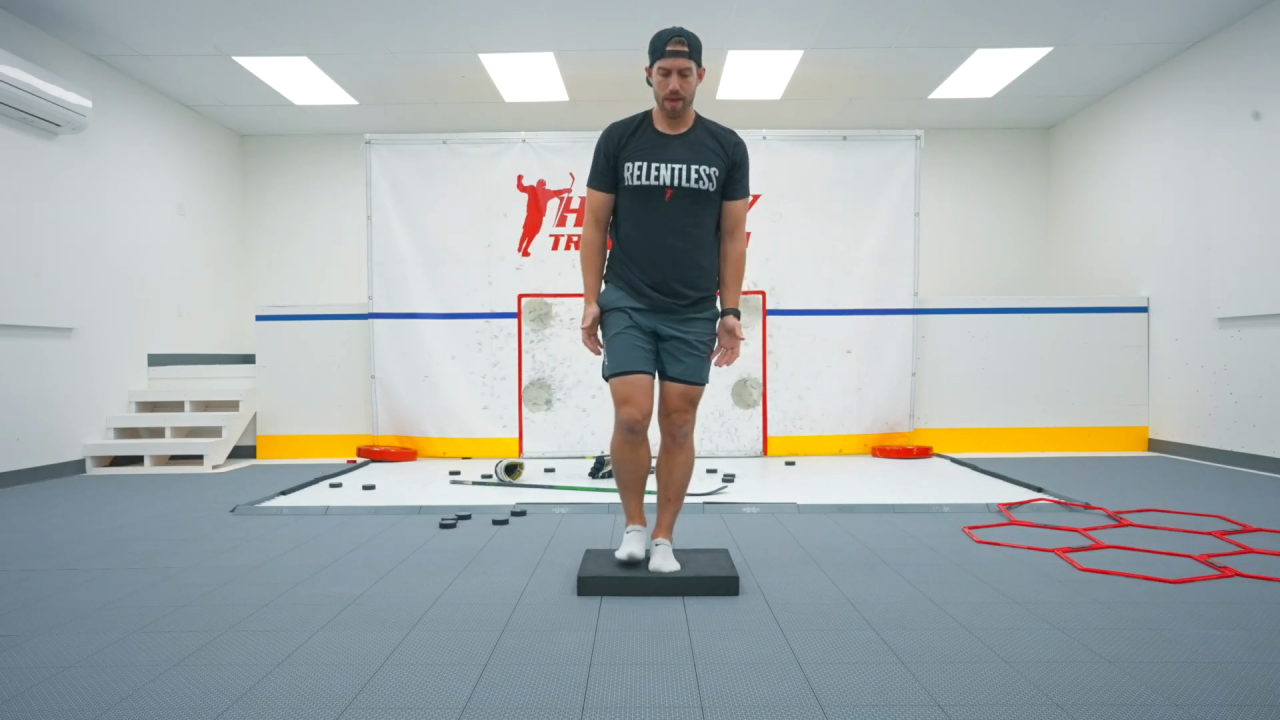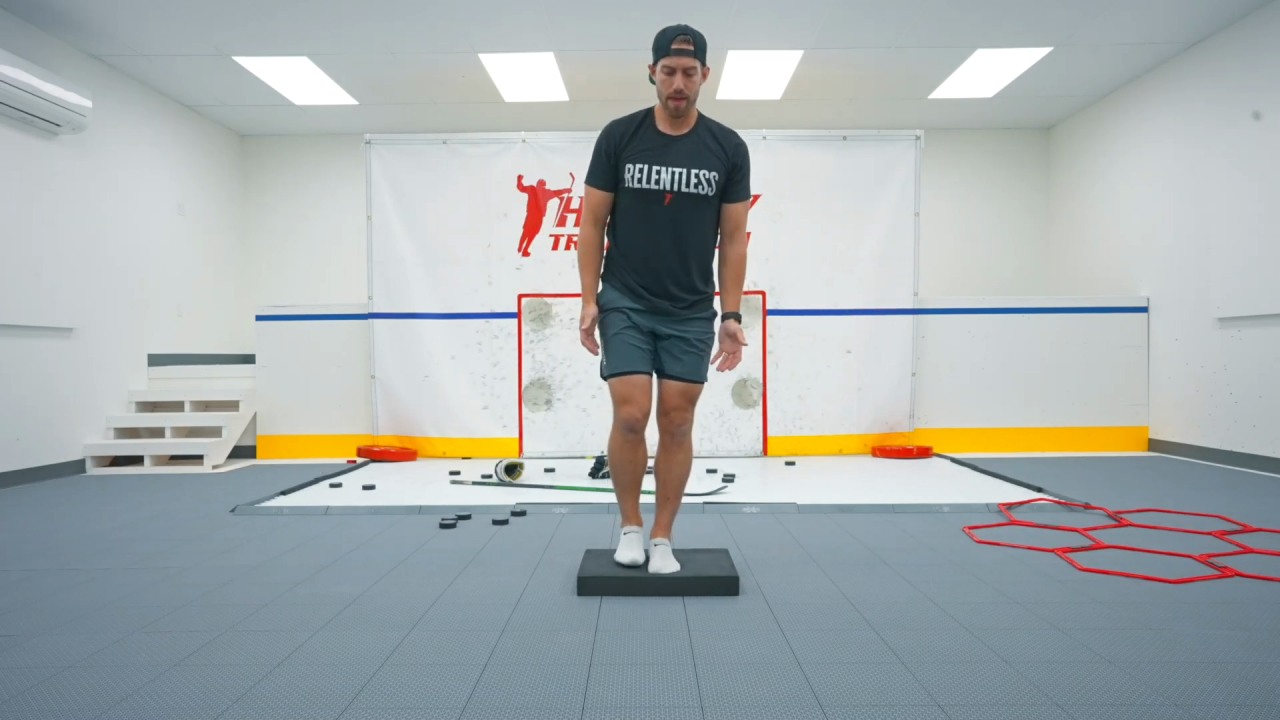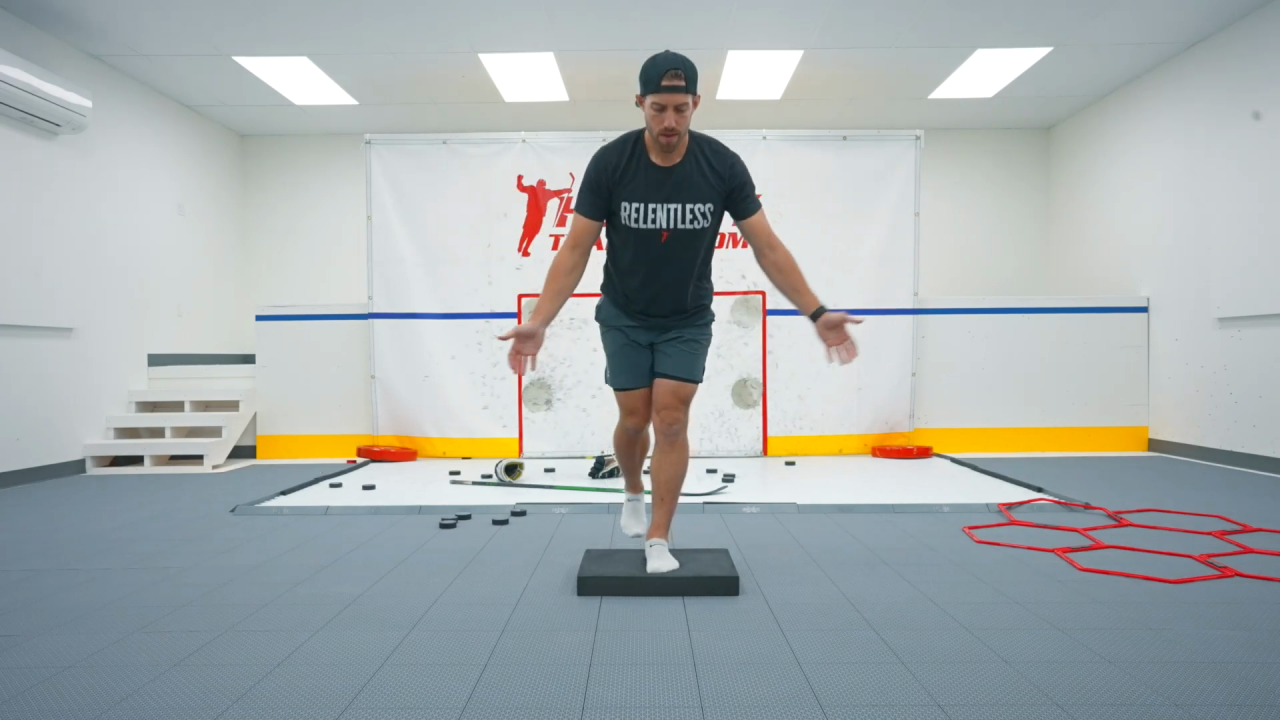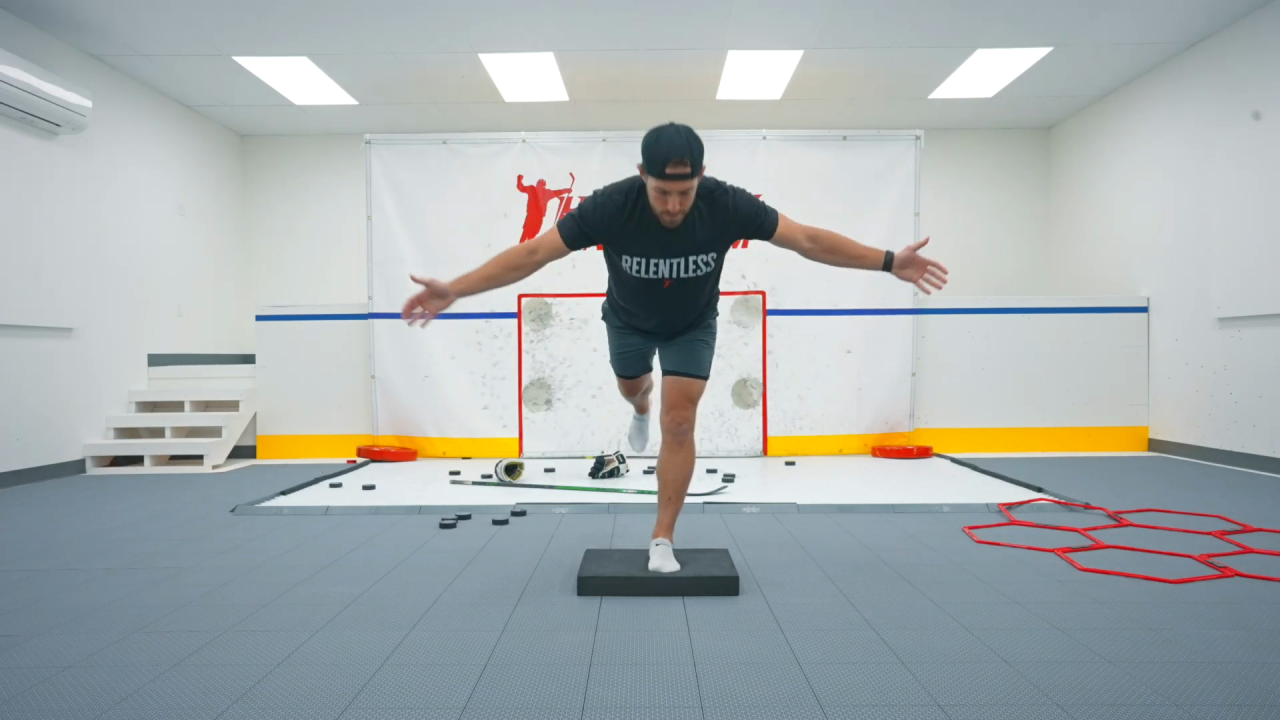
dt=0.5s
person 1, frame 1
left shoulder: (726, 146)
right shoulder: (618, 138)
left elbow: (733, 236)
right elbow: (595, 225)
left wrist: (731, 311)
right wrist: (591, 300)
left hip: (693, 311)
right hip: (627, 304)
left knee: (678, 425)
right knee: (632, 418)
left ankle: (663, 539)
right ankle: (634, 525)
person 1, frame 2
left shoulder: (728, 148)
right shoulder: (618, 136)
left elbow: (734, 237)
right elbow: (592, 224)
left wrist: (732, 315)
right wrist: (588, 300)
left hip: (691, 311)
right hip: (625, 304)
left knee: (676, 424)
right knee: (630, 417)
left ankle: (662, 540)
right ankle: (630, 528)
person 1, frame 3
left shoulder: (723, 166)
right shoulder: (609, 163)
left elbow: (766, 246)
right elbow: (576, 249)
left wrist: (816, 313)
right wrist: (538, 322)
left hip: (687, 318)
right hip: (625, 316)
left knee: (671, 422)
right knee: (634, 422)
left ankle: (658, 540)
right ankle: (633, 495)
person 1, frame 4
left shoulder: (729, 206)
right shoulder: (609, 207)
left elbow: (809, 239)
right elbow: (532, 253)
left wrist: (890, 261)
right wrist: (454, 291)
left hip: (691, 326)
right hip: (629, 319)
left knee: (679, 421)
right knee: (632, 383)
left ankle: (662, 541)
right ankle: (640, 406)
